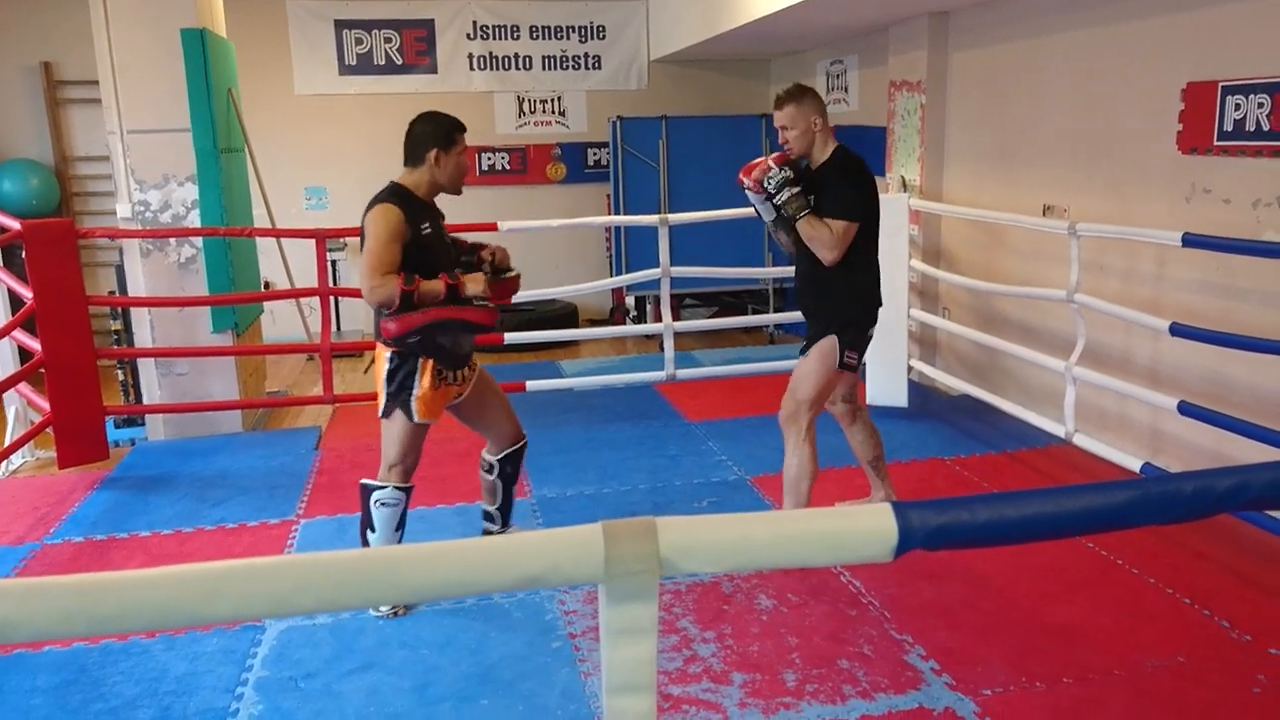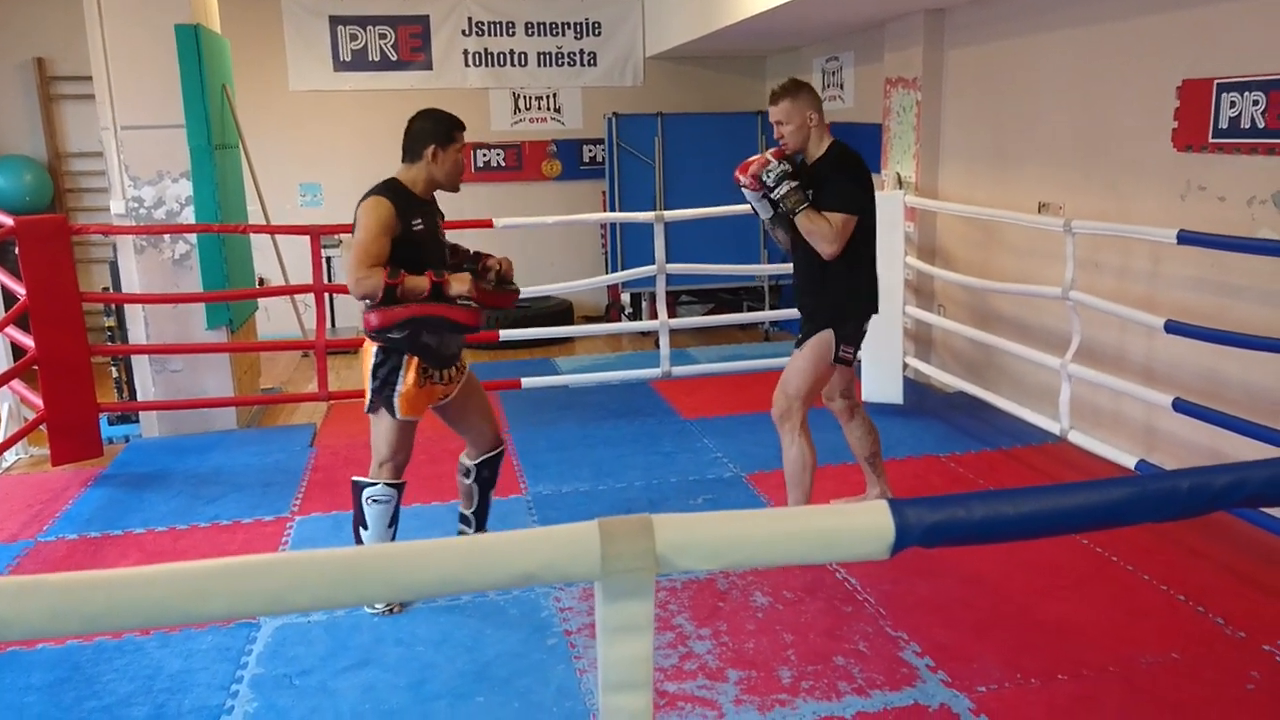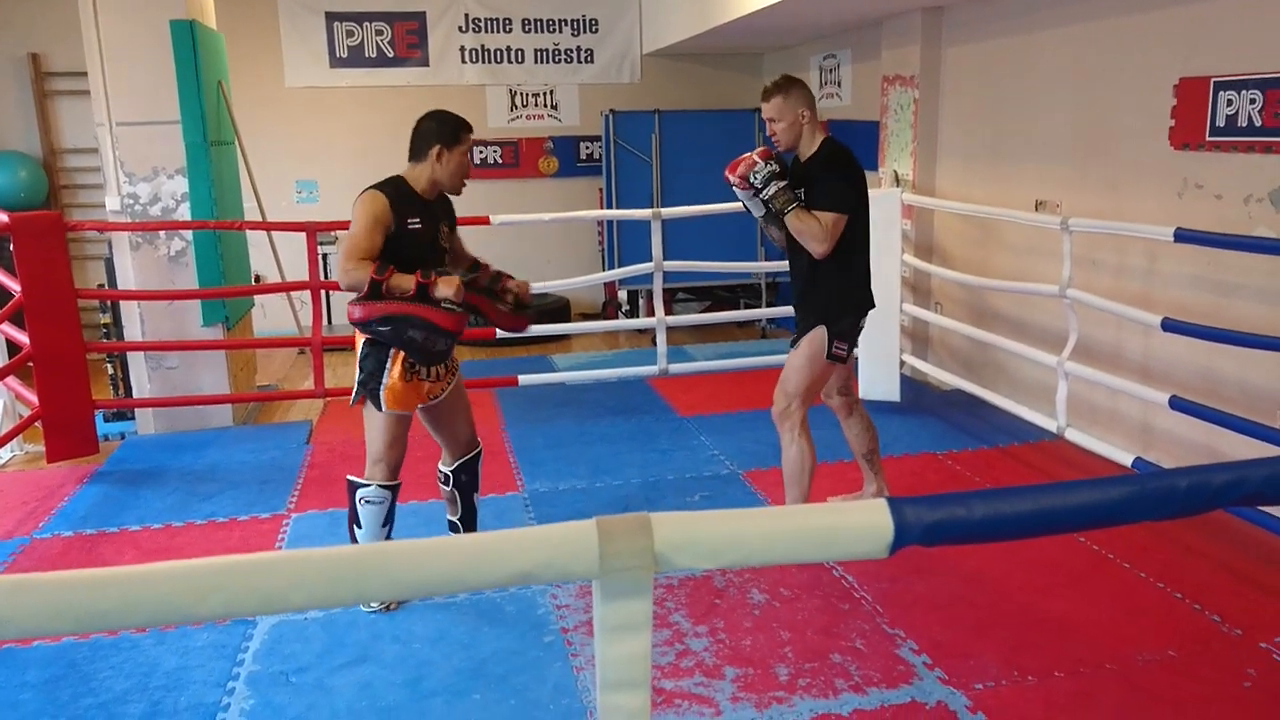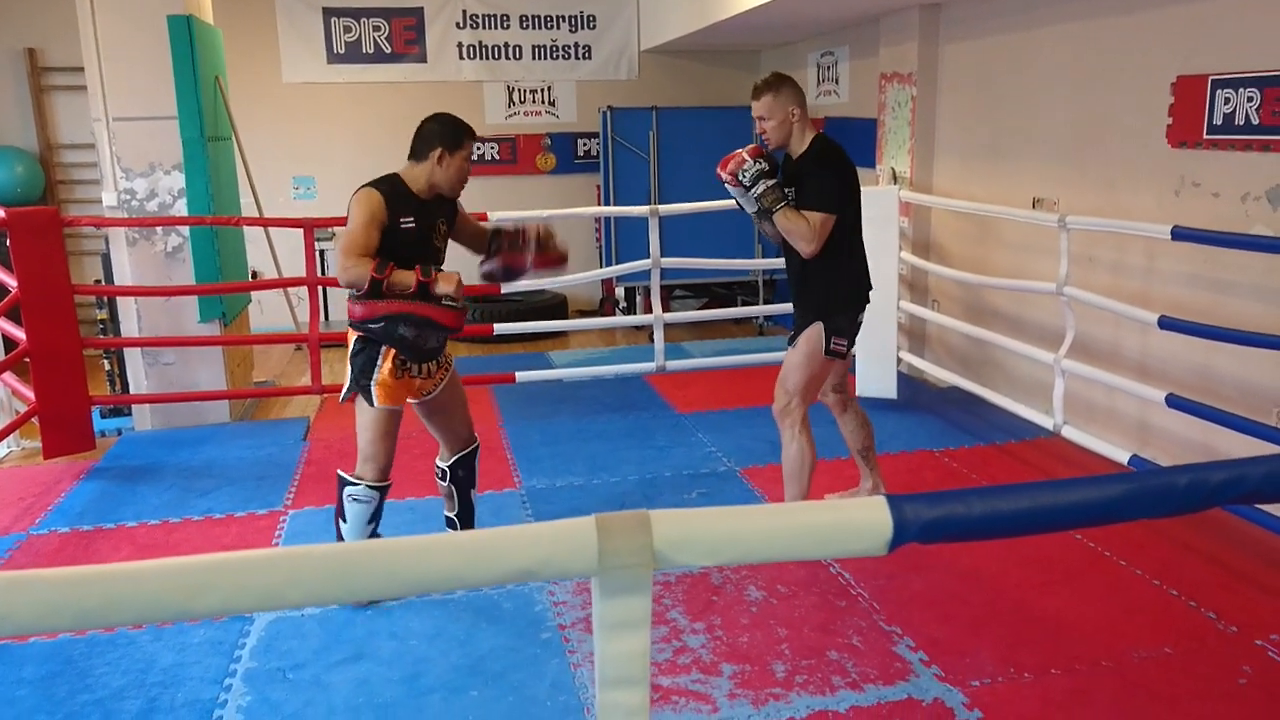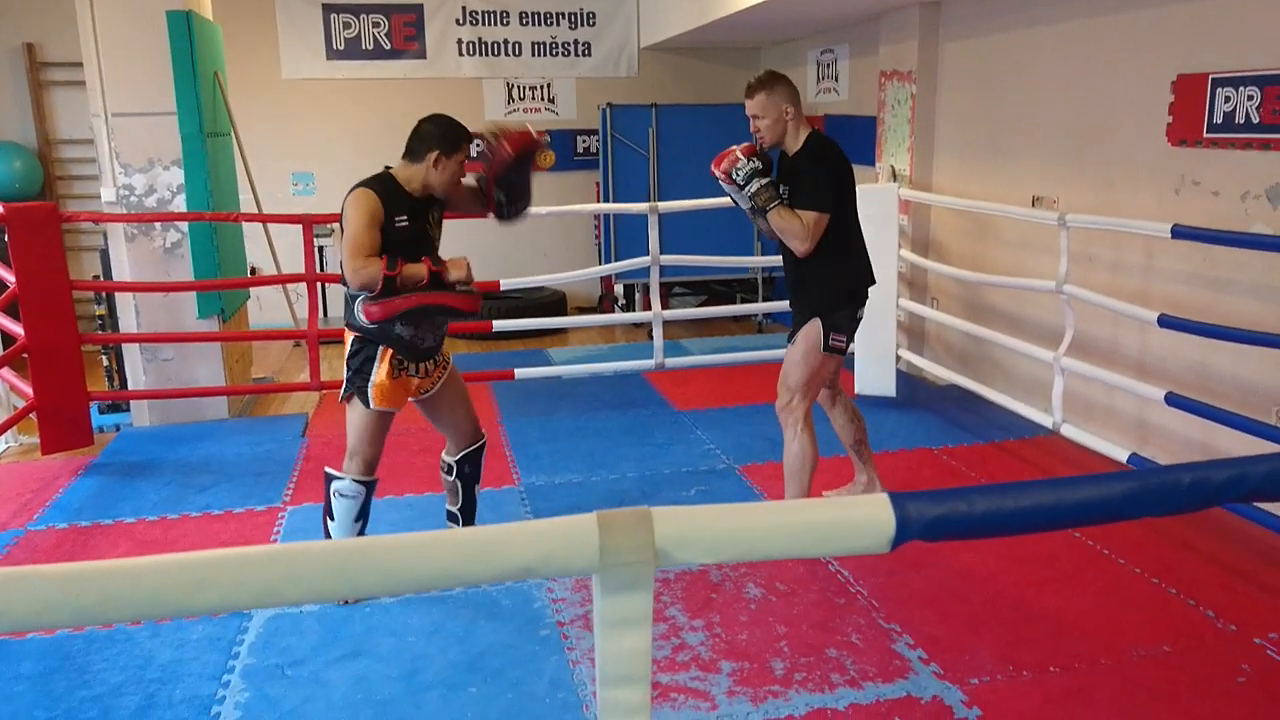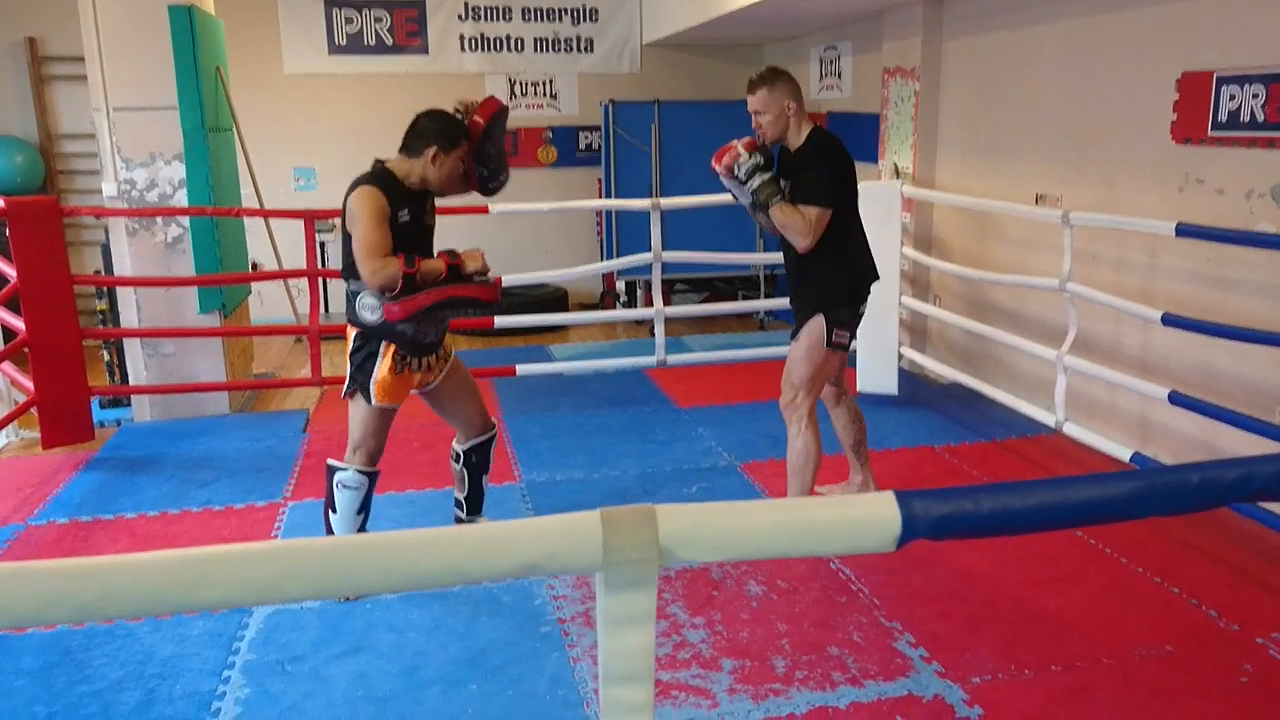
dt=0.1s
person 1, frame 1
left shoulder: (426, 206)
right shoulder: (388, 212)
right elbow: (377, 288)
left wrist: (481, 256)
right wrist: (459, 286)
left hip: (454, 354)
right hip: (412, 363)
left knee: (508, 439)
right knee: (398, 470)
left ankle: (494, 534)
person 1, frame 2
left shoulder: (426, 204)
right shoulder: (381, 206)
right elbow: (361, 279)
left wrist: (479, 262)
right wrist: (443, 284)
left hip: (442, 353)
right hip: (399, 360)
left knee: (488, 443)
right knee: (388, 468)
left ankle: (470, 537)
person 1, frame 3
left shoulder: (439, 207)
right shoulder: (381, 200)
right elbow: (352, 273)
left wrist: (502, 283)
right wrist: (431, 286)
left hip: (433, 354)
right hip: (389, 355)
left knee: (464, 451)
right knee: (382, 468)
left ankle: (461, 543)
person 1, frame 4
left shoulder: (441, 204)
right shoulder: (375, 199)
left elbow: (481, 240)
right elbow: (349, 269)
left wrist: (520, 242)
right wrist: (428, 282)
left hip: (430, 348)
right hip: (384, 351)
left knee: (462, 446)
right knee: (373, 469)
person 1, frame 5
left shoulder: (436, 193)
right shoulder: (369, 197)
left elbow: (503, 199)
right elbow: (356, 271)
left wrist: (510, 162)
right wrist: (436, 270)
left hip: (425, 347)
right hip: (379, 352)
left knee: (468, 438)
right knee: (360, 464)
left ankle: (464, 532)
person 1, frame 6
left shoulder: (422, 185)
right shoulder: (370, 195)
left elbow: (487, 177)
right elbow: (379, 273)
left wrist: (484, 131)
right wrist: (454, 264)
left hip: (427, 341)
right hip: (380, 347)
left knee: (478, 428)
right knee: (363, 456)
left ankle: (471, 525)
person 2, frame 1
left shoulder: (848, 173)
right shoulder: (810, 174)
left elbow: (830, 249)
right elbow: (796, 246)
left wrist: (790, 196)
right wrist: (768, 208)
left hip: (844, 316)
right hip: (829, 312)
left knee: (794, 416)
right knee: (844, 406)
right ankle: (884, 495)
person 2, frame 2
left shoulder: (844, 167)
right shoulder: (806, 169)
left elbow: (830, 243)
right elbow: (793, 242)
left wrist: (788, 192)
right wrist: (765, 205)
left hip: (840, 309)
right hip: (824, 307)
left knee: (787, 411)
right knee: (842, 403)
right ankle: (879, 492)
person 2, frame 3
left shoulder: (836, 165)
right shoulder: (801, 166)
left elbow: (820, 242)
right elbow: (789, 238)
left wrist: (777, 191)
right wrist: (758, 203)
left hip: (835, 306)
right hip: (823, 303)
left knee: (787, 409)
right knee: (840, 398)
right ankle: (876, 489)
person 2, frame 4
left shoulder: (826, 162)
right shoulder: (793, 163)
left elbow: (809, 242)
right elbow: (783, 235)
left wrist: (767, 189)
right wrist: (750, 200)
left hip: (833, 302)
right hip: (820, 300)
left knee: (788, 407)
right knee: (835, 395)
right ankle: (872, 486)
person 2, frame 5
left shoulder: (820, 159)
right shoulder: (790, 159)
left elbow: (802, 240)
right elbow: (780, 230)
left wrist: (760, 187)
right wrist: (746, 196)
left hip: (833, 297)
right hip: (819, 294)
left knee: (791, 404)
right knee: (827, 392)
right ankle: (867, 481)
person 2, frame 6
left shoulder: (823, 155)
right shoulder: (791, 155)
left elbow: (804, 236)
right elbow: (781, 226)
left wrist: (762, 182)
right wrist: (746, 191)
left hip: (834, 293)
right hip: (820, 291)
left knee: (795, 401)
right knee: (831, 389)
right ankle: (861, 480)
